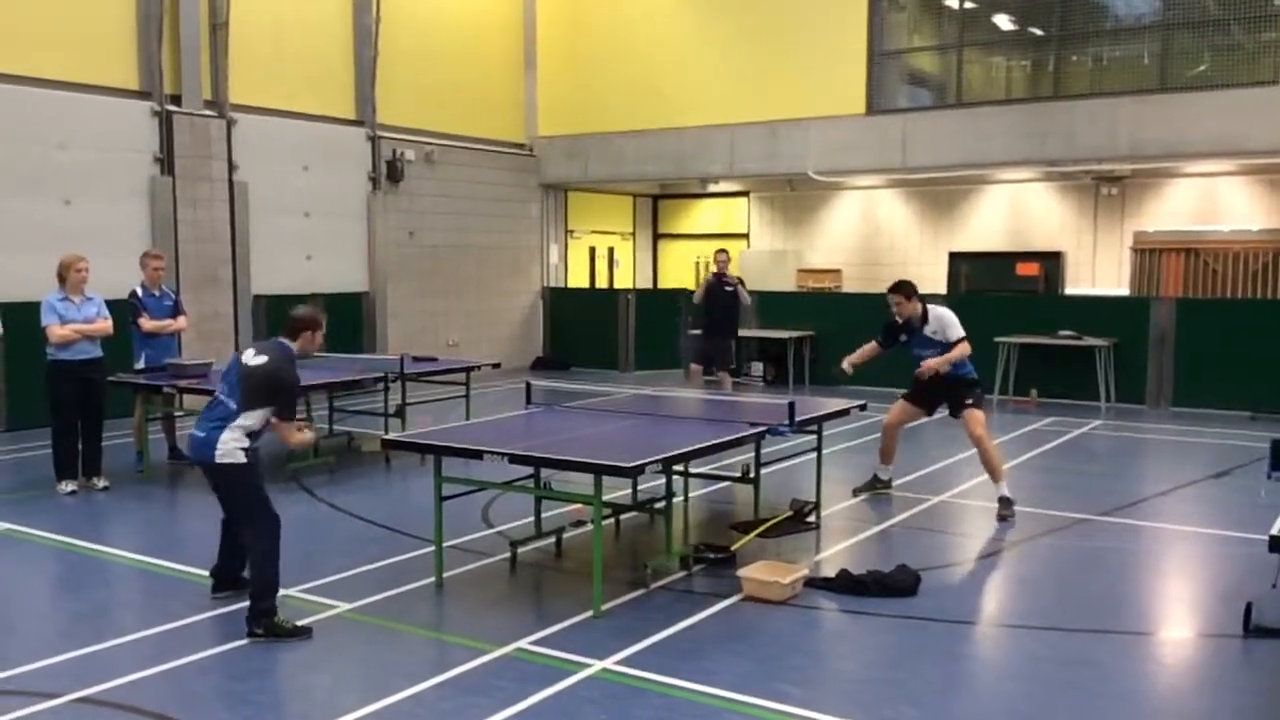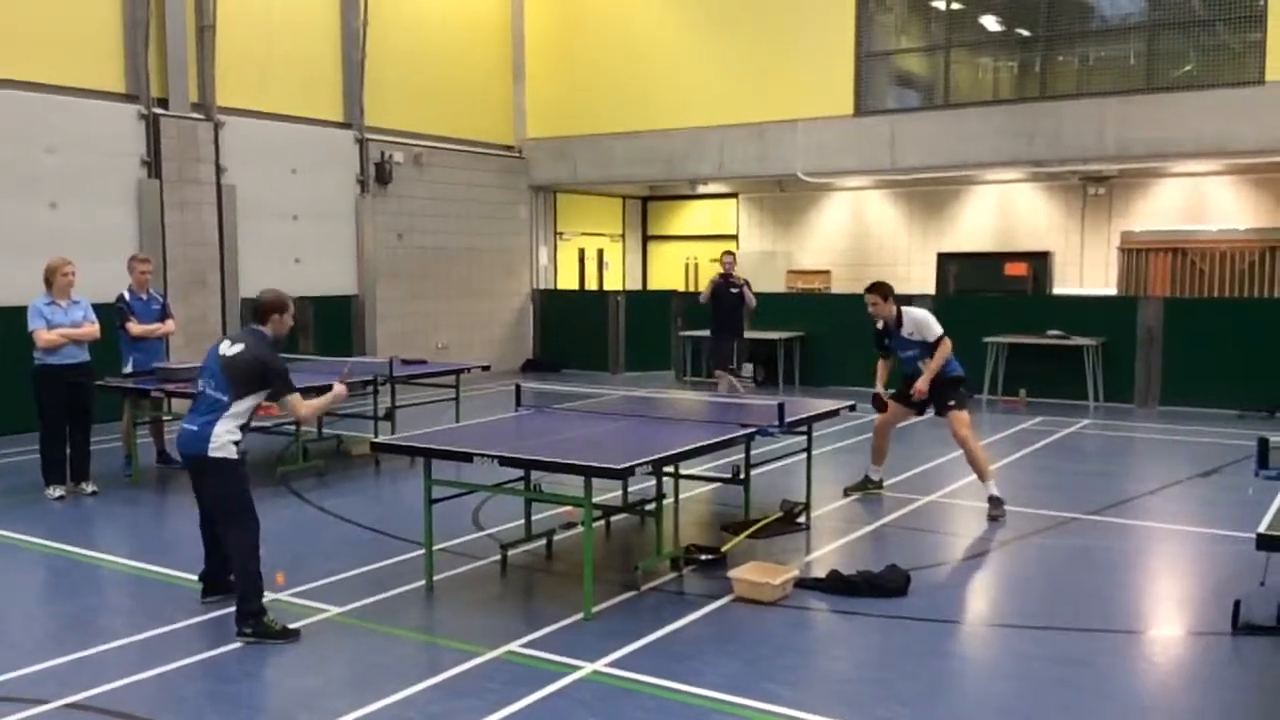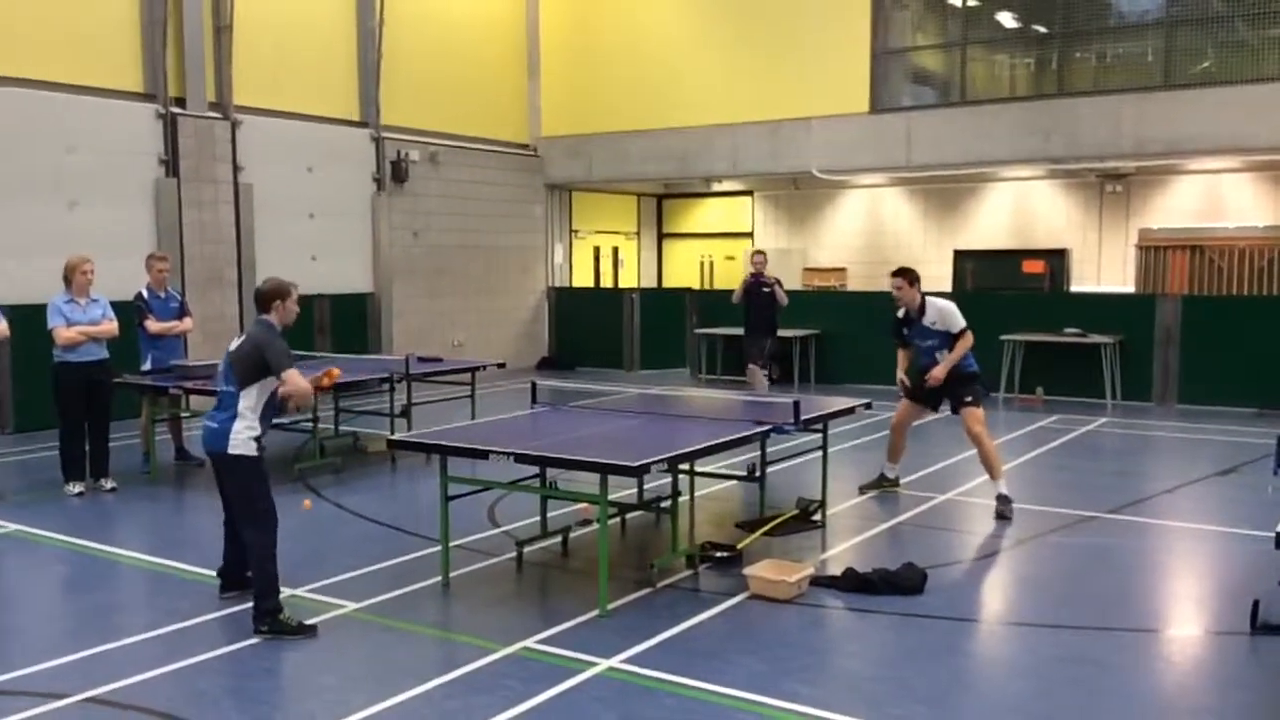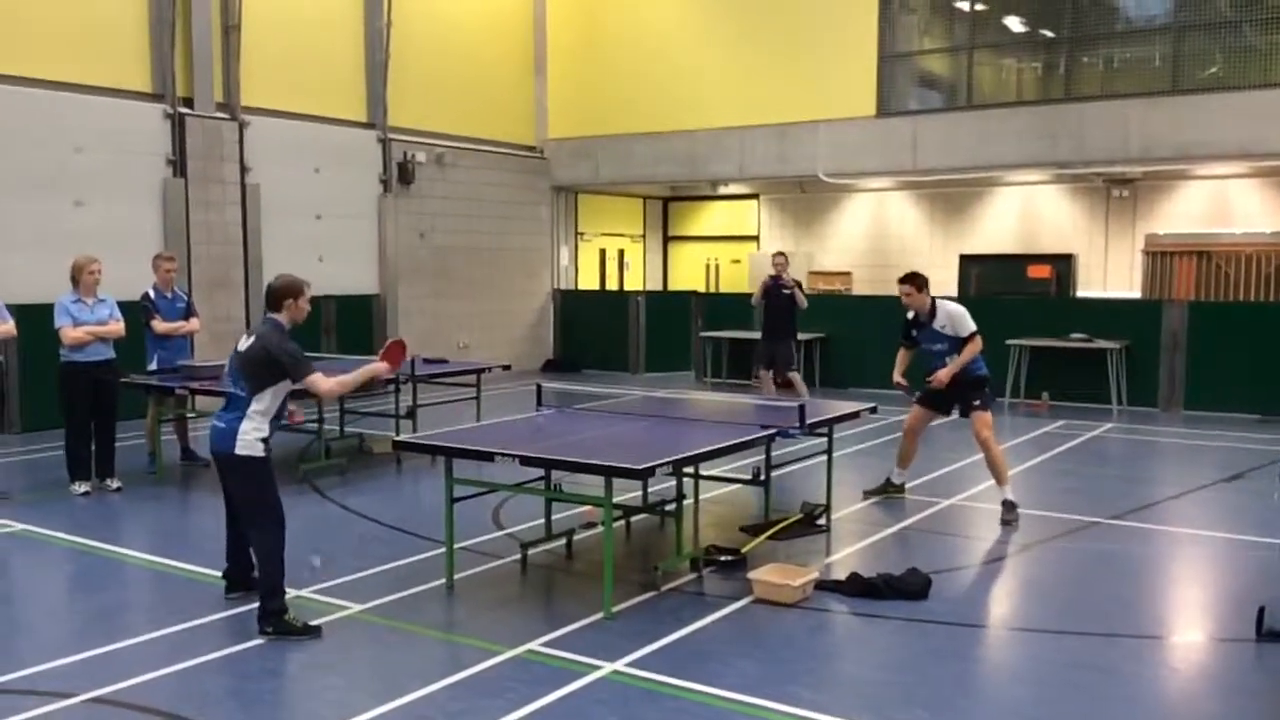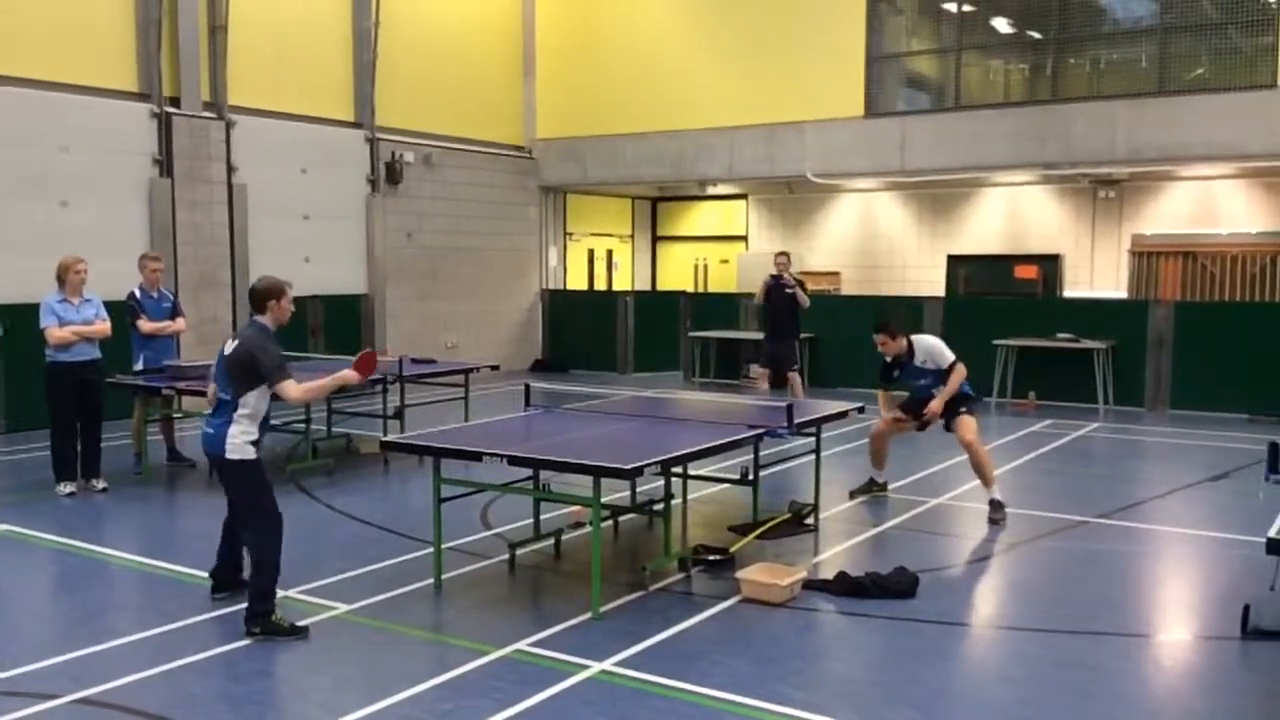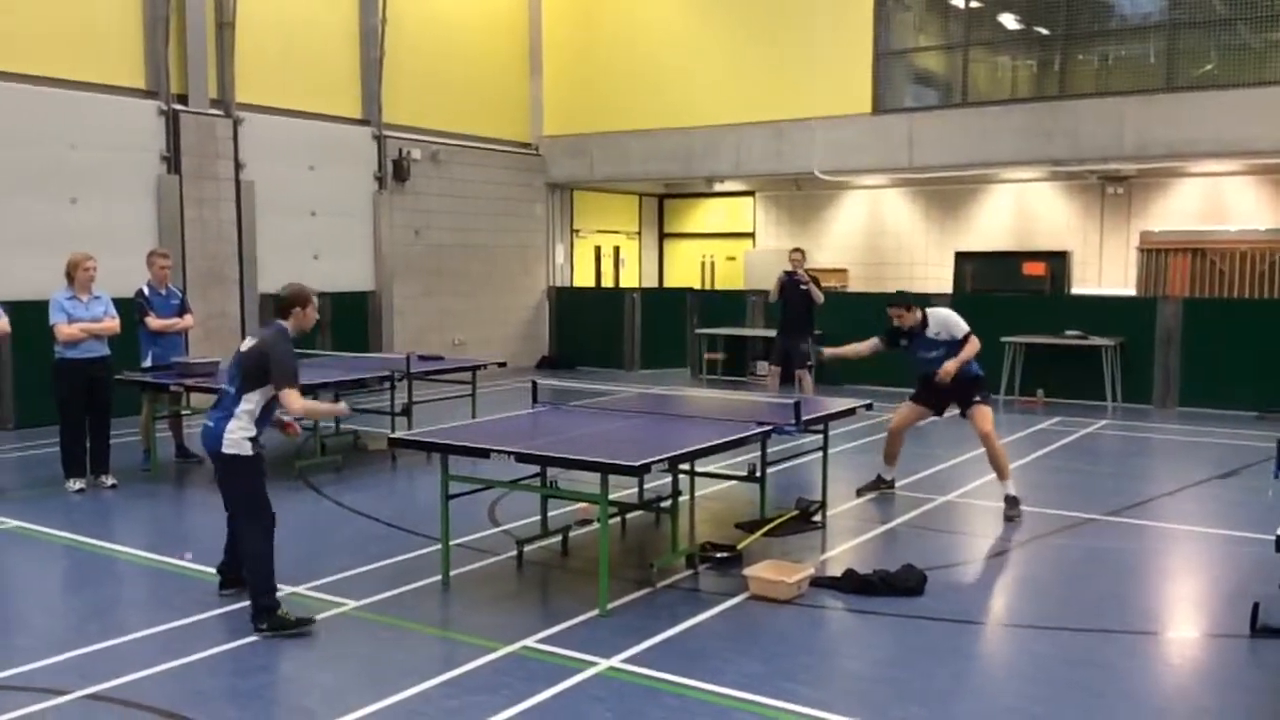
dt=0.3s
person 1, frame 1
left shoulder: (254, 351)
right shoulder: (285, 374)
right elbow: (290, 438)
right wrist: (310, 436)
left hip: (202, 441)
right hip: (226, 452)
left knee: (237, 515)
right knee: (263, 526)
left ankle: (226, 579)
right ankle: (262, 619)
person 1, frame 2
left shoulder: (224, 343)
right shoulder: (266, 358)
right elbow: (301, 412)
right wrist: (335, 395)
left hip: (189, 437)
right hip: (216, 446)
left knee: (213, 516)
right knee: (242, 527)
left ankle: (215, 581)
right ankle: (251, 619)
person 1, frame 3
left shoulder: (250, 337)
right shoulder: (268, 341)
right elbow: (298, 386)
left wrist: (290, 394)
right wrist: (306, 395)
left hip: (217, 436)
right hip: (237, 443)
left knee: (237, 513)
right knee: (261, 523)
left ankle: (233, 578)
right ankle: (268, 616)
person 1, frame 4
left shoulder: (255, 335)
right shoulder: (277, 343)
right elbow: (327, 388)
left wrist: (280, 406)
right wrist: (370, 370)
left hip: (223, 436)
right hip: (244, 445)
left knee: (240, 514)
right knee: (267, 525)
left ankle: (238, 579)
right ankle: (273, 617)
person 1, frame 5
left shoulder: (240, 339)
right shoulder: (260, 345)
left elbow: (214, 395)
right elbow: (294, 395)
right wrist: (340, 378)
left hip: (219, 438)
right hip: (236, 446)
left knee: (241, 513)
right knee: (265, 524)
left ankle: (226, 579)
right ankle: (261, 617)
person 1, frame 6
left shoulder: (263, 338)
right shoulder: (279, 347)
right elbow: (295, 406)
left wrist: (276, 419)
right wrist: (335, 409)
left hip: (220, 433)
right hip: (234, 441)
left knee: (243, 510)
right knee: (259, 520)
left ankle: (232, 575)
right ankle: (266, 613)
person 2, frame 1
left shoulder: (96, 300)
right shoulder: (51, 302)
left elbow: (108, 328)
right elbow: (55, 336)
left wrist: (75, 327)
right wrist: (91, 330)
left hip: (93, 366)
right hip: (63, 368)
left knee: (94, 421)
right knee: (65, 424)
left ankle: (93, 474)
right ankle: (66, 477)
person 2, frame 2
left shoulder: (83, 304)
right shoulder: (37, 306)
left elbow: (95, 332)
right elbow: (42, 340)
left wrist: (62, 331)
right wrist: (78, 335)
left hip: (81, 370)
right hip: (50, 373)
left knee: (82, 426)
right knee: (53, 428)
left ankle: (82, 478)
right ankle: (55, 482)
person 2, frame 3
left shoulder: (101, 302)
right shoulder: (57, 304)
left elbow: (113, 330)
right elbow: (62, 338)
left wrist: (81, 329)
right wrist: (97, 332)
left hip: (99, 368)
right hip: (69, 370)
left knee: (100, 423)
right knee: (72, 425)
left ankle: (101, 475)
right ankle: (74, 478)
person 2, frame 4
left shoulder: (108, 302)
right shoulder: (64, 304)
left elbow: (120, 331)
right elbow: (69, 338)
left wrist: (88, 329)
right wrist: (104, 332)
left hip: (106, 367)
right hip: (76, 370)
left knee: (106, 422)
right knee: (78, 424)
left ankle: (107, 475)
right ankle: (79, 478)
person 2, frame 5
left shoulder: (95, 302)
right shoulder: (49, 303)
left elbow: (106, 330)
right elbow: (54, 337)
left wrist: (74, 329)
right wrist: (90, 332)
left hip: (91, 367)
right hip: (61, 370)
left knee: (92, 423)
right knee: (64, 425)
left ankle: (93, 475)
right ankle: (65, 478)
person 2, frame 6
left shoulder: (103, 299)
right shoulder: (59, 300)
left elbow: (115, 327)
right elbow: (63, 334)
left wrist: (83, 326)
right wrist: (98, 329)
left hip: (100, 364)
right hip: (70, 366)
left knee: (101, 419)
right knee: (73, 421)
left ankle: (102, 471)
right ankle: (74, 475)
person 3, frame 1
left shoulder: (942, 315)
right shoulder: (898, 325)
left elbow: (965, 349)
right elbow: (875, 346)
left wrist: (937, 362)
right wrist: (849, 360)
left hip: (959, 380)
right hip: (927, 381)
left knee: (978, 434)
right knee: (890, 423)
left ankle: (1004, 497)
right ankle: (882, 478)
person 3, frame 2
left shoulder: (919, 317)
right shoulder: (881, 329)
left elbow: (945, 346)
right elbow: (885, 358)
left wrist: (925, 379)
right wrist: (879, 385)
left hip: (946, 379)
right hip: (915, 381)
left knee: (963, 434)
right knee: (881, 424)
left ankle: (994, 496)
right ankle: (873, 478)
person 3, frame 3
left shoulder: (943, 308)
right shoulder: (902, 318)
left elbow: (967, 339)
right elbow: (905, 348)
left wrist: (944, 368)
right wrist: (901, 371)
left hip: (960, 375)
right hip: (929, 376)
left knee: (976, 431)
right knee: (898, 423)
left ankle: (1002, 494)
right ankle: (889, 476)
person 3, frame 4
left shoulder: (953, 311)
right shoulder: (911, 320)
left elbow: (976, 343)
right elbow: (907, 348)
left wrist: (950, 370)
right wrist: (897, 373)
left hip: (970, 378)
right hip: (938, 379)
left knee: (984, 436)
right knee: (910, 428)
left ankle: (1008, 500)
right ankle: (896, 483)
person 3, frame 5
left shoulder: (929, 344)
right shoulder: (890, 362)
left elbow: (959, 370)
right elbow: (884, 391)
left wrist: (941, 401)
right wrist: (887, 412)
left hip: (955, 397)
right hip: (922, 400)
left knee: (969, 440)
right knee: (878, 432)
left ankle: (995, 500)
right ankle: (877, 481)
person 3, frame 6
left shoulder: (943, 317)
right shoulder: (898, 332)
left elbow: (974, 343)
right elbow: (869, 346)
left wrist: (955, 363)
right wrist: (832, 352)
left hip: (966, 380)
right hip: (932, 382)
left knee: (986, 432)
right knee: (895, 427)
left ankle: (1010, 495)
right ankle: (885, 478)
person 4, frame 1
left shoulder: (171, 295)
right shoulder: (136, 296)
left elbow: (182, 324)
right elbow: (145, 326)
left wrist: (157, 325)
right wrist: (168, 322)
left hip: (170, 360)
right hip: (146, 362)
left knee: (168, 407)
right knee: (142, 408)
left ankle: (173, 450)
right ankle: (140, 455)
person 4, frame 2
left shoulder: (159, 299)
right shoulder: (123, 300)
left elbow: (170, 328)
right elbow: (133, 330)
left wrist: (144, 329)
right wrist: (156, 326)
left hip: (158, 365)
right hip: (134, 366)
left knee: (157, 411)
right knee: (131, 412)
left ankle: (162, 454)
right ankle: (129, 459)
person 4, frame 3
left shoulder: (177, 297)
right shoulder: (142, 298)
left elbow: (188, 325)
right elbow: (151, 328)
left wrist: (162, 328)
right wrist: (175, 324)
left hip: (176, 362)
right hip: (153, 364)
left knee: (174, 409)
right knee: (149, 410)
left ankle: (180, 451)
right ankle: (147, 456)
person 4, frame 4
left shoulder: (184, 297)
right shoulder: (148, 298)
left elbow: (195, 326)
right elbow: (158, 328)
left wrist: (169, 328)
right wrist: (181, 324)
left hip: (183, 362)
right hip: (159, 364)
left knee: (180, 409)
right knee: (156, 410)
left ankle: (186, 451)
right ankle: (153, 456)
person 4, frame 5
left shoulder: (170, 297)
right shoulder: (134, 298)
left elbow: (181, 326)
right elbow: (144, 328)
left wrist: (155, 327)
right wrist: (167, 324)
left hip: (169, 363)
right hip: (145, 364)
left knee: (167, 410)
right knee: (141, 411)
left ankle: (172, 452)
right ankle: (139, 457)
person 4, frame 6
left shoulder: (178, 294)
right shoulder: (143, 295)
left elbow: (189, 323)
right elbow: (152, 325)
left wrist: (163, 324)
right wrist: (176, 321)
left hip: (177, 359)
right hip: (154, 361)
left knee: (175, 406)
right knee: (150, 407)
left ankle: (181, 448)
right ankle: (147, 453)
